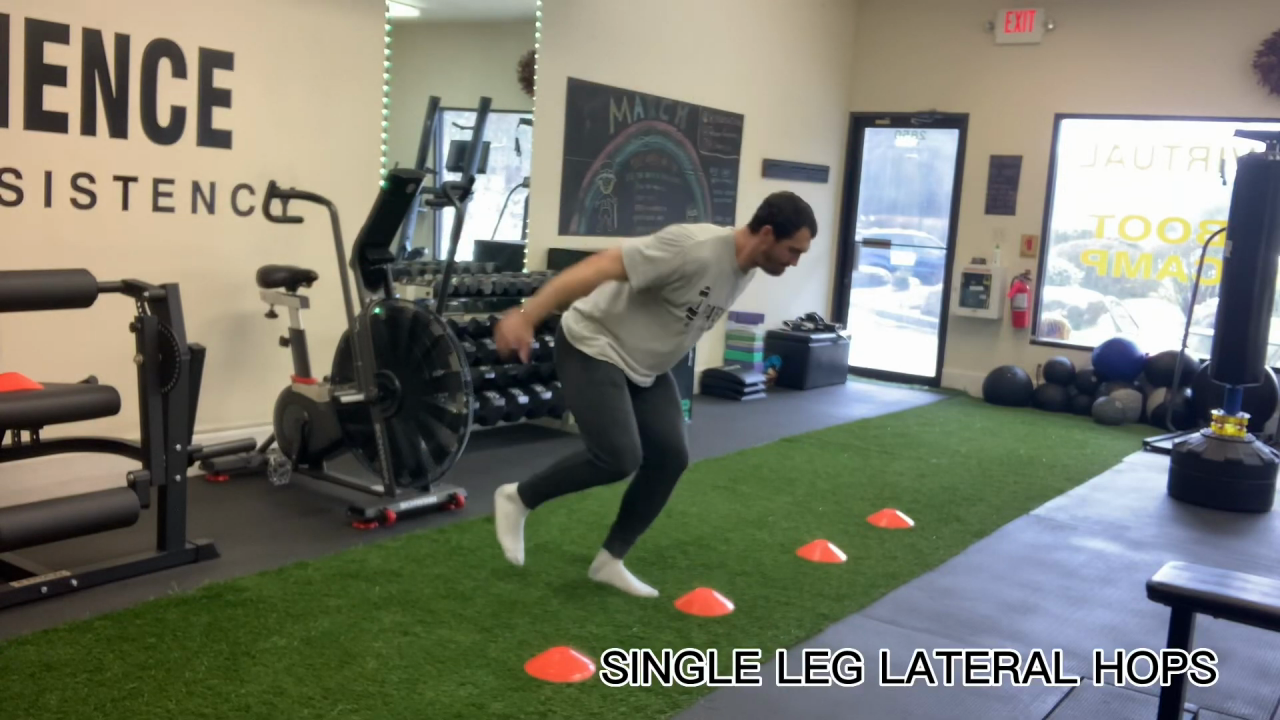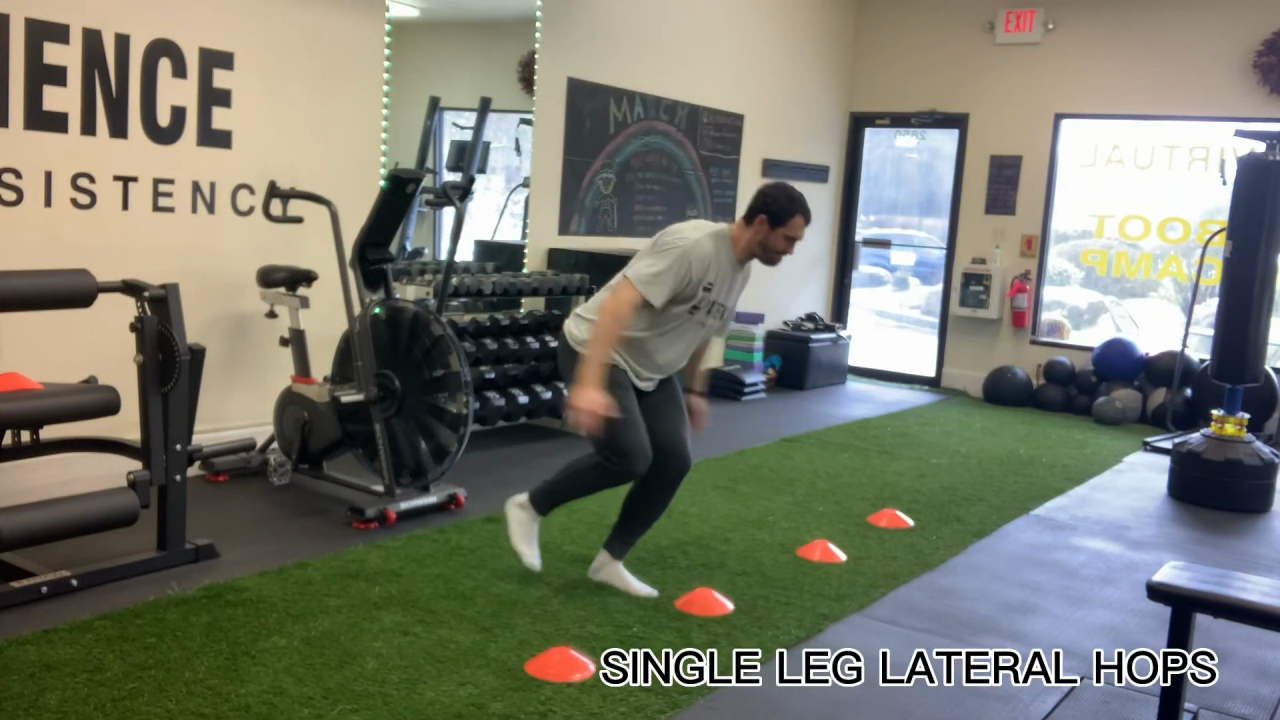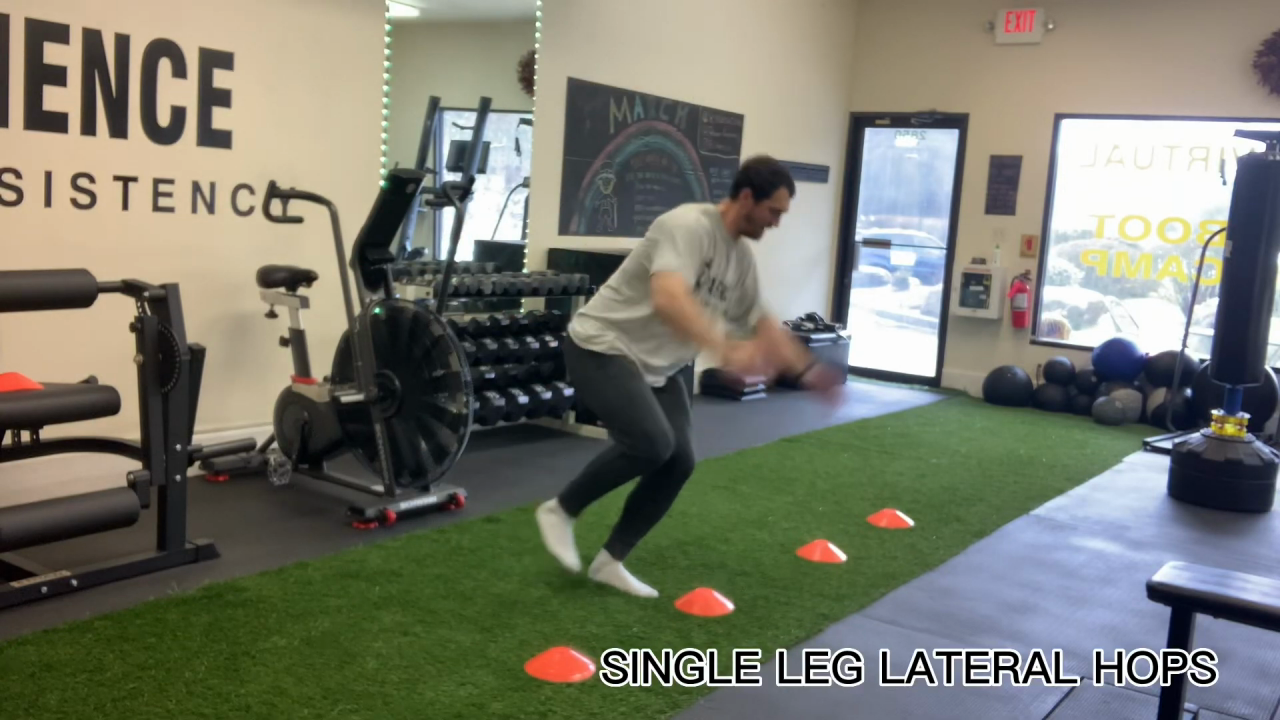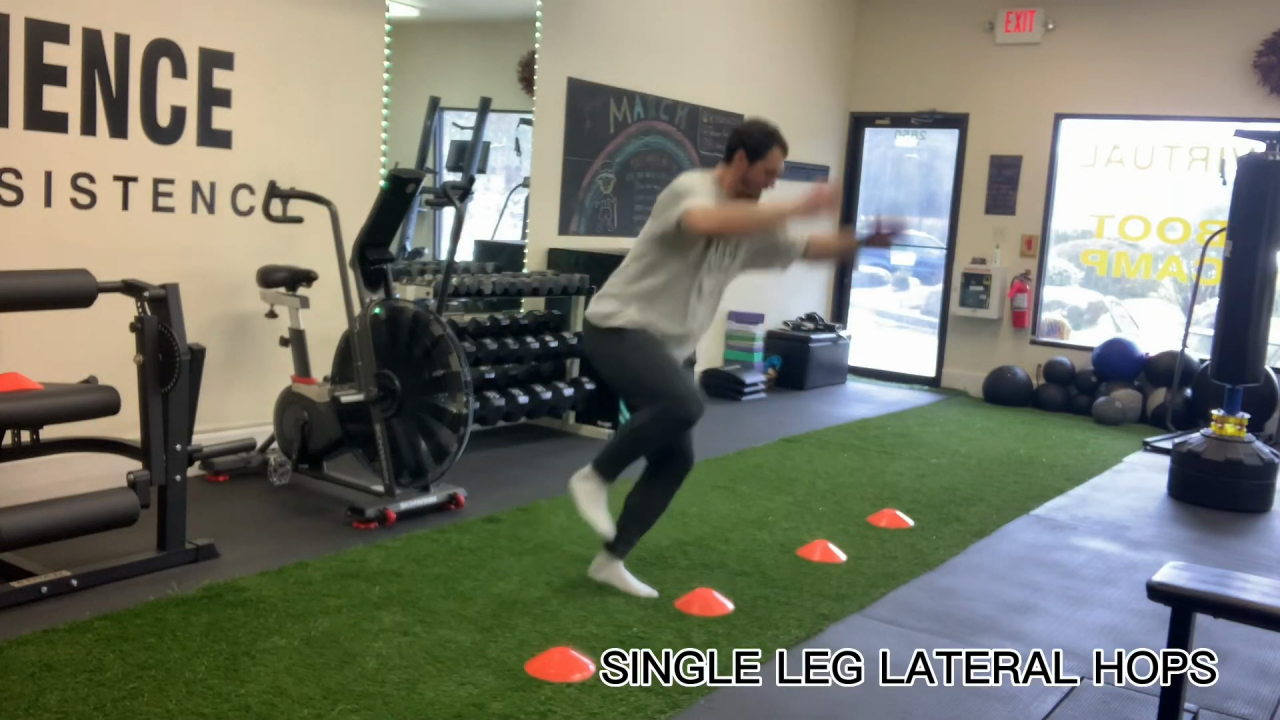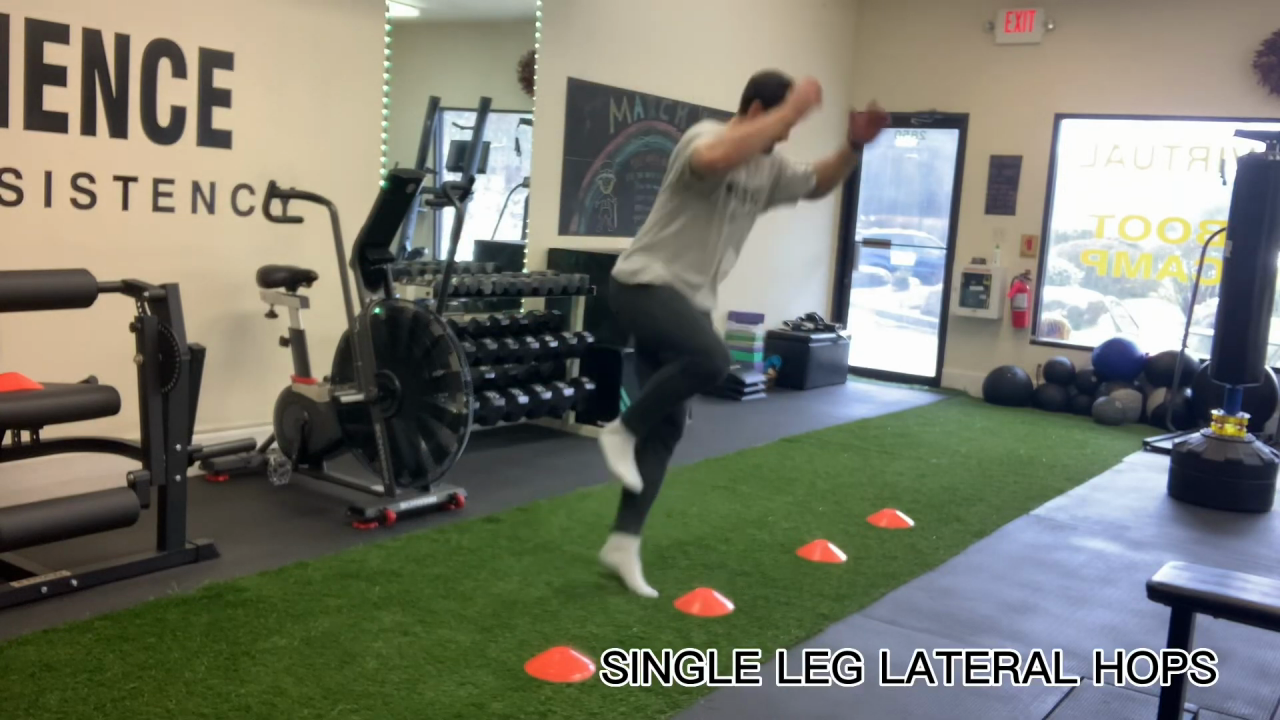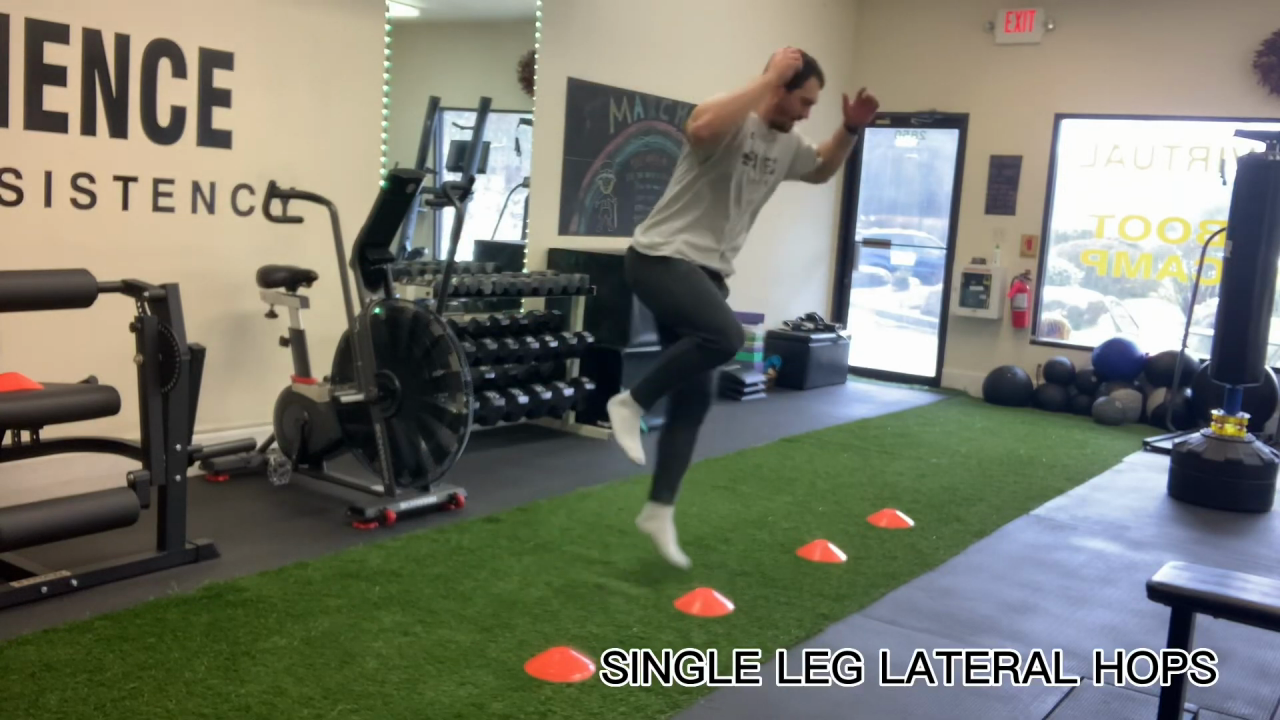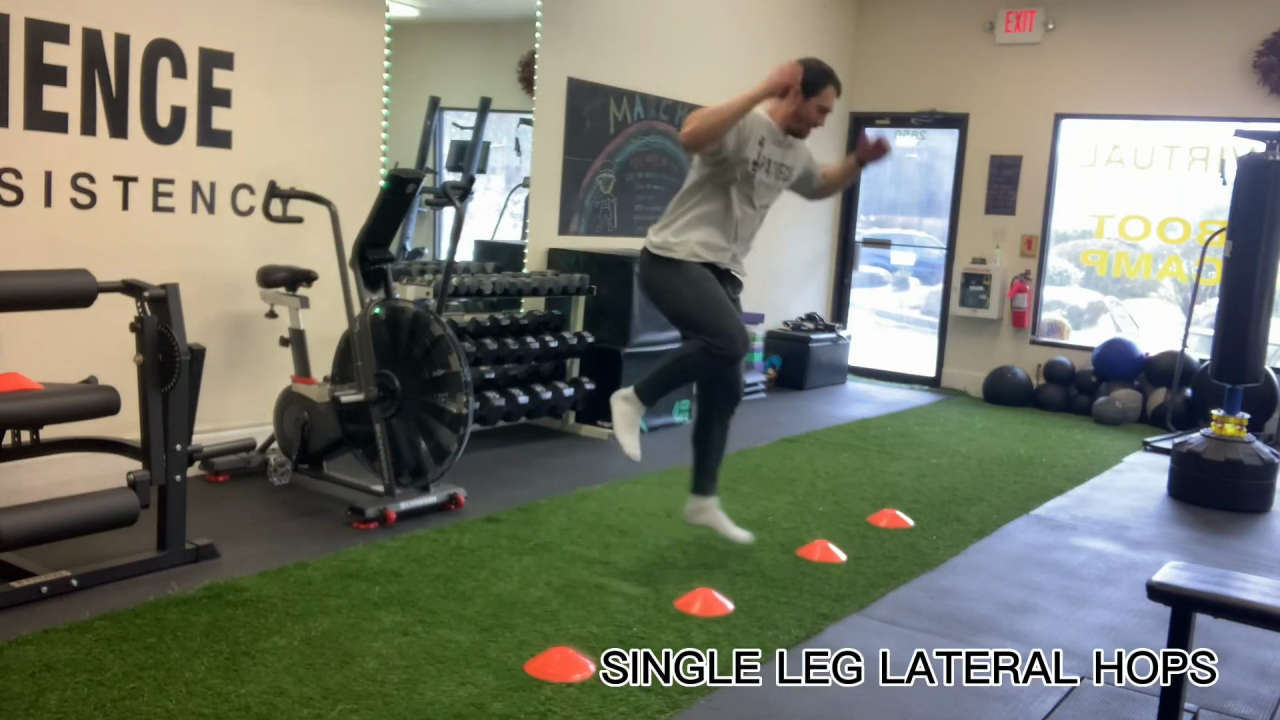
dt=0.1s
person 1, frame 1
left shoulder: (742, 272)
right shoulder: (696, 249)
right elbow: (604, 266)
right wrist: (529, 316)
left hip: (644, 364)
right hip: (594, 347)
left knee: (670, 458)
right knee: (618, 457)
left ankle: (610, 561)
right ankle: (519, 498)
person 1, frame 2
left shoulder: (740, 269)
right shoulder: (692, 248)
right elbow: (620, 304)
left wrist: (692, 393)
right wrist: (589, 384)
left hip: (649, 366)
right hip: (600, 356)
left knee: (673, 463)
right knee: (631, 460)
left ankle: (609, 561)
right ankle: (529, 508)
person 1, frame 3
left shoulder: (739, 256)
right shoulder: (687, 226)
left elbow: (759, 322)
right elbow: (668, 295)
left wrist: (805, 368)
right wrist: (725, 350)
left hip: (655, 362)
right hip: (602, 348)
left knee: (678, 463)
right knee: (653, 445)
left ankle: (610, 562)
right ankle: (561, 510)
person 1, frame 4
left shoulder: (748, 217)
right shoulder: (692, 191)
left elbow: (800, 251)
right elbow: (710, 226)
left wrist: (858, 243)
right wrist: (791, 210)
left hip: (665, 344)
right hip: (620, 329)
left knee: (675, 458)
right knee: (683, 407)
left ankle: (610, 560)
right ankle: (594, 476)
person 1, frame 5
left shoulder: (767, 168)
right shoulder: (707, 138)
left elbow: (818, 185)
right elbow: (721, 156)
left wrist: (854, 144)
right wrist: (789, 110)
left hip: (687, 304)
right hip: (646, 287)
left knee: (667, 425)
right knee: (711, 362)
left ankle: (623, 542)
right ankle: (623, 431)
person 1, frame 6
left shoulder: (783, 142)
right shoulder: (732, 117)
left elbow: (823, 165)
right elbow: (703, 130)
left wrist: (850, 126)
right wrist: (769, 79)
left hip: (708, 269)
right hip: (664, 258)
left knee: (693, 398)
right knee: (724, 337)
left ankle: (658, 511)
right ankle: (632, 403)
person 1, frame 7
left shoulder: (794, 150)
right shoulder: (741, 123)
left elbow: (821, 186)
right elbow: (692, 135)
left wrist: (858, 161)
right wrist: (761, 90)
left hip: (720, 269)
right hip: (675, 259)
left knee: (723, 389)
right knee: (729, 341)
left ankle: (704, 502)
right ankle: (635, 398)
